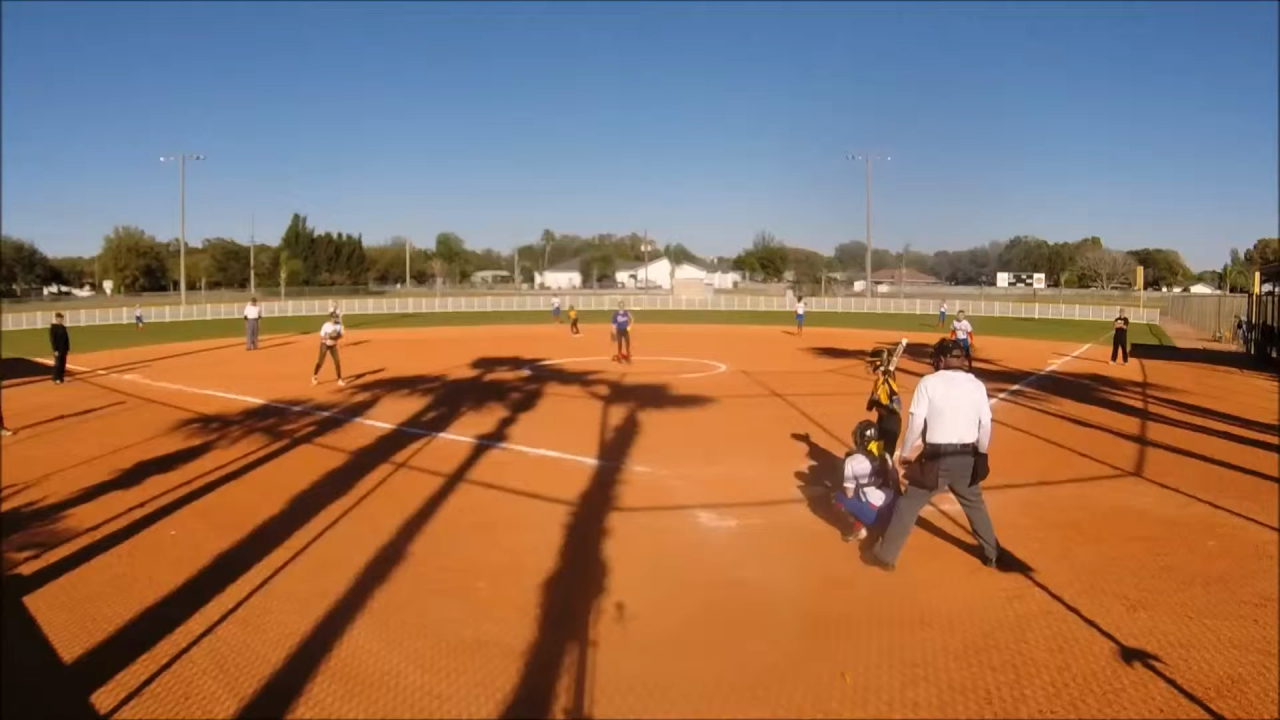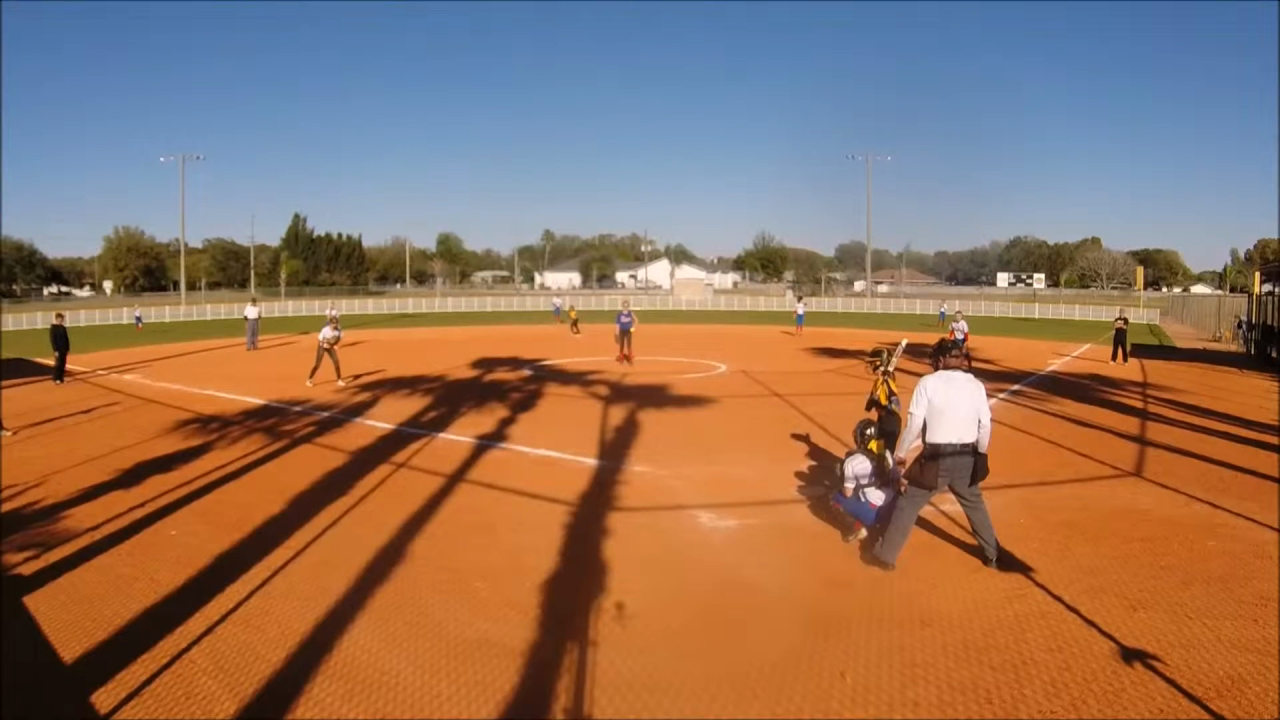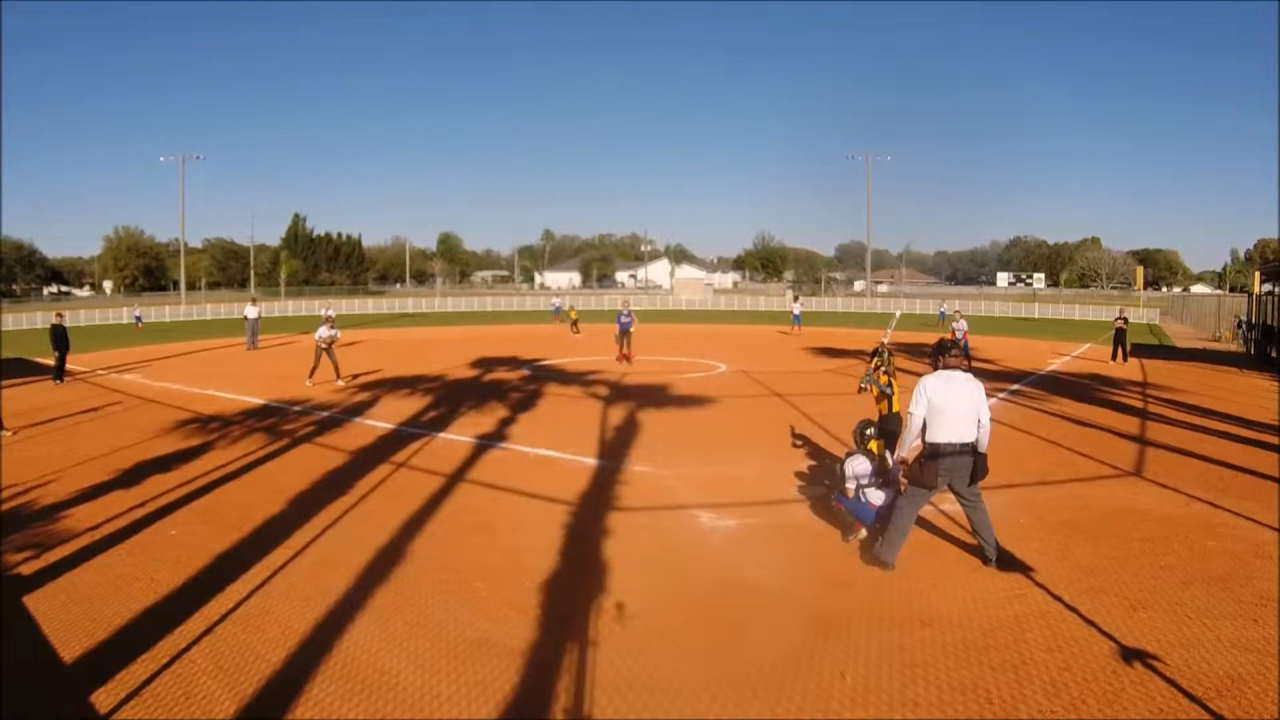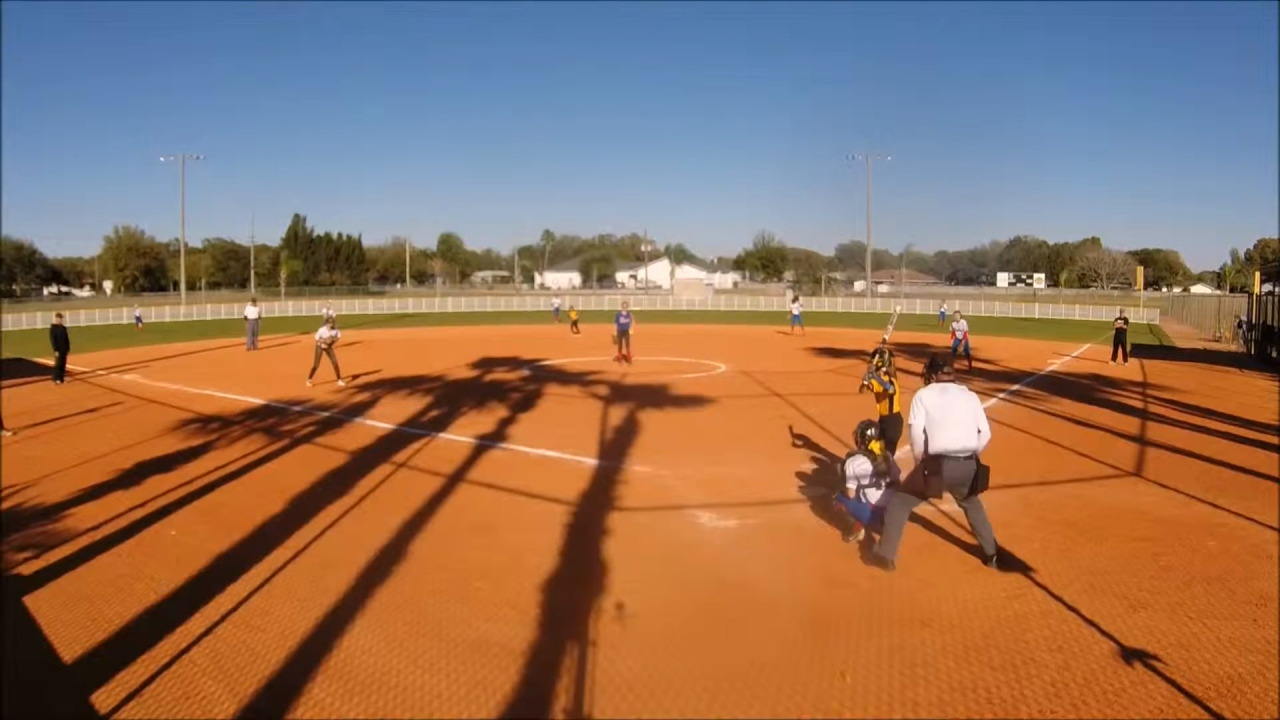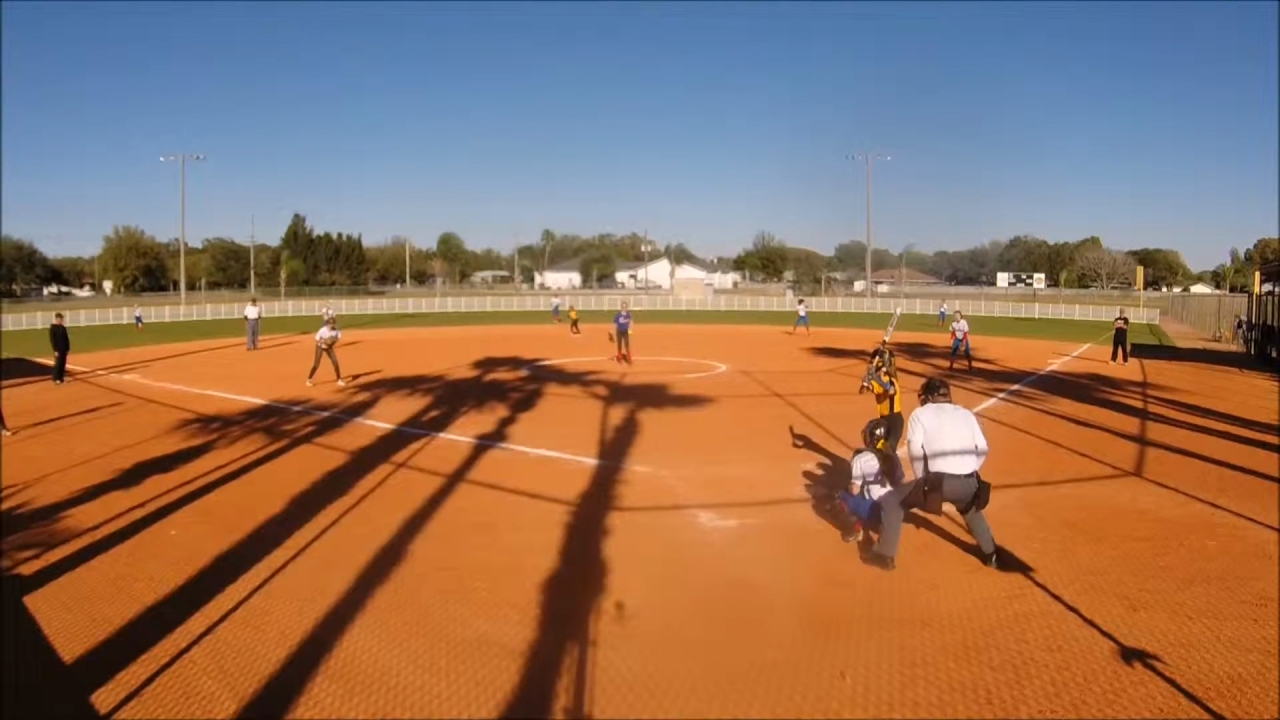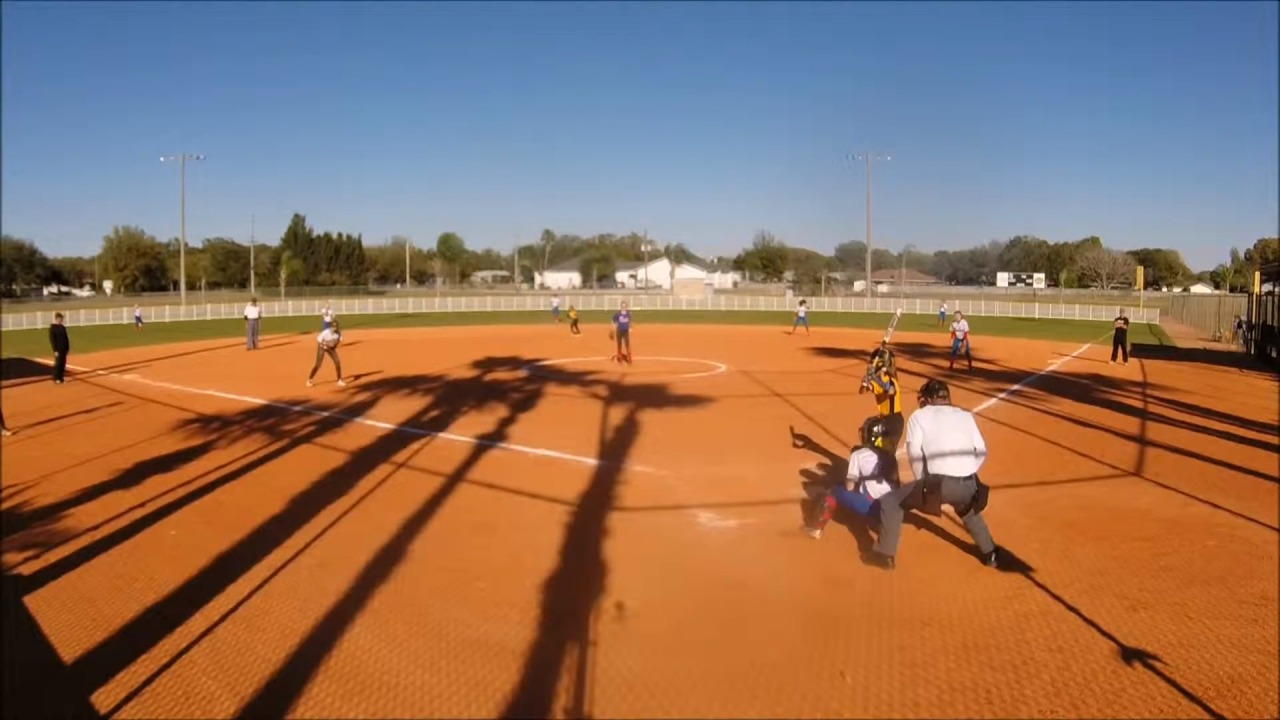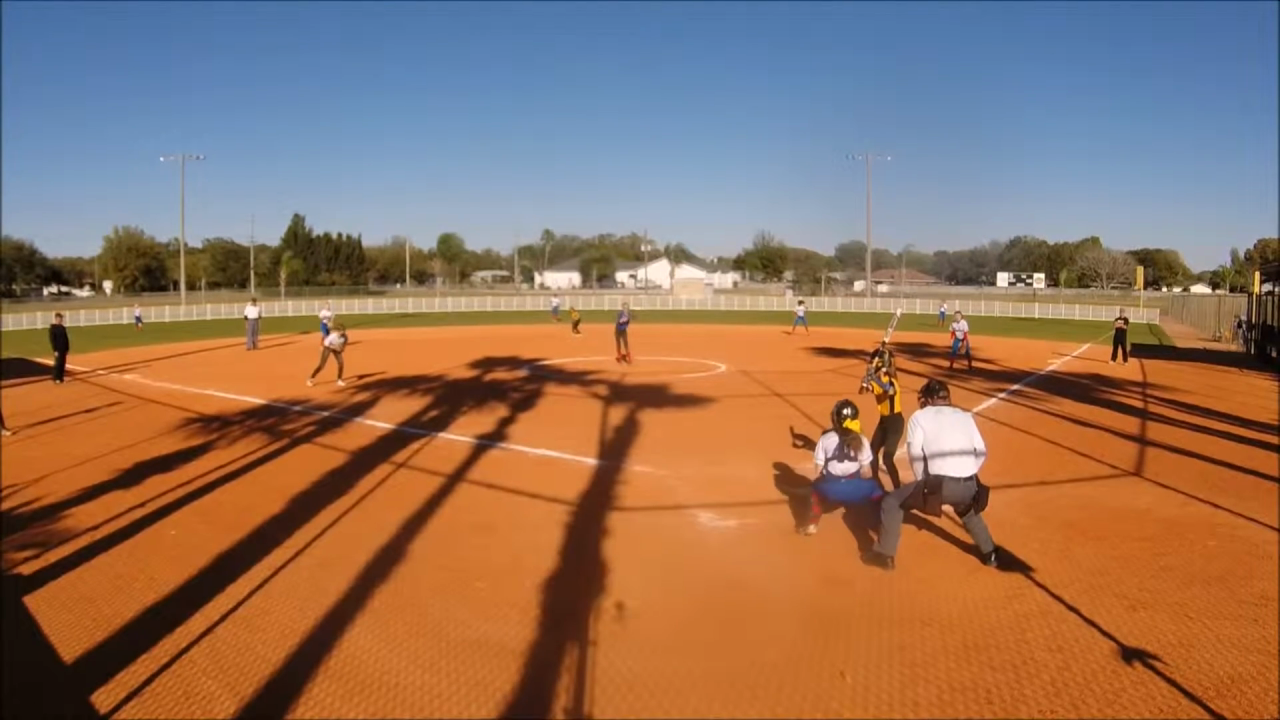
dt=0.4s
person 1, frame 1
left shoulder: (929, 382)
right shoulder: (977, 385)
left elbow: (916, 422)
right elbow: (986, 425)
left wrist: (904, 452)
right wrist: (980, 455)
left hip: (936, 456)
right hip: (966, 457)
left knee: (908, 505)
right knee: (975, 504)
left ankle: (885, 556)
right ankle: (993, 554)
person 1, frame 2
left shoulder: (928, 382)
right shoulder: (976, 385)
left elbow: (914, 422)
right elbow: (985, 425)
left wrist: (900, 452)
right wrist: (979, 456)
left hip: (936, 456)
right hip: (966, 456)
left knee: (907, 504)
right knee: (975, 504)
left ankle: (884, 555)
right ankle: (993, 554)
person 1, frame 3
left shoulder: (928, 382)
right shoulder: (975, 385)
left elbow: (914, 422)
right elbow: (985, 424)
left wrist: (902, 452)
right wrist: (979, 455)
left hip: (936, 455)
right hip: (966, 455)
left knee: (907, 505)
right knee: (974, 504)
left ankle: (884, 555)
right ankle: (992, 555)
person 1, frame 4
left shoulder: (924, 394)
right shoulder: (971, 396)
left elbow: (916, 433)
right elbow: (985, 434)
left wrist: (922, 463)
left hip: (939, 464)
right hip: (968, 466)
left knee: (898, 502)
right knee: (972, 504)
left ankle: (884, 555)
right ankle: (991, 554)
person 1, frame 5
left shoulder: (921, 413)
right shoulder: (967, 414)
left elbow: (915, 449)
right elbow: (982, 449)
left wrist: (921, 480)
left hip: (939, 481)
right hip: (969, 483)
left knee: (891, 501)
right knee: (970, 507)
left ankle: (884, 555)
right ankle: (990, 554)
person 1, frame 6
left shoulder: (919, 416)
right shoulder: (965, 416)
left elbow: (914, 452)
right elbow: (981, 451)
left wrist: (922, 481)
left hip: (939, 483)
right hip: (968, 485)
left knee: (890, 502)
right knee: (968, 510)
left ankle: (884, 554)
right ankle: (989, 554)
person 1, frame 7
left shoulder: (920, 416)
right shoulder: (965, 416)
left elbow: (915, 452)
right elbow: (981, 452)
left wrist: (922, 481)
left hip: (939, 484)
right hip: (969, 486)
left knee: (891, 502)
right knee: (968, 510)
left ankle: (884, 555)
right ankle: (989, 554)
